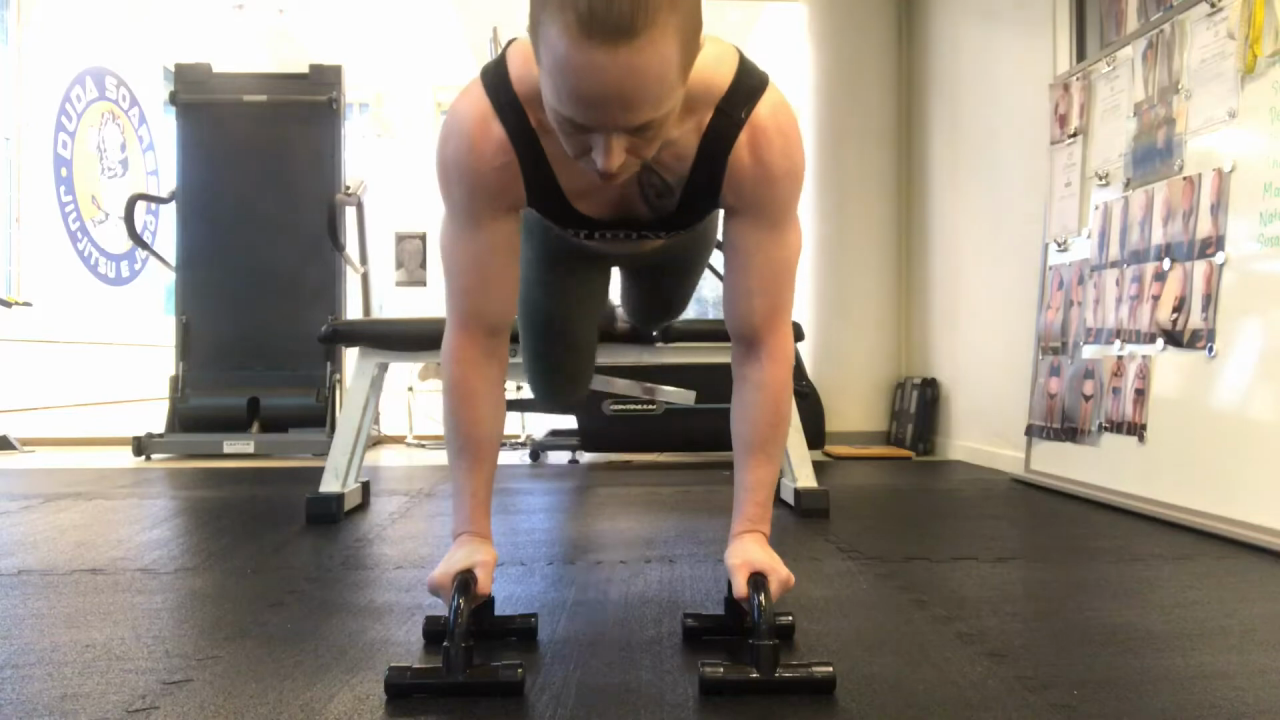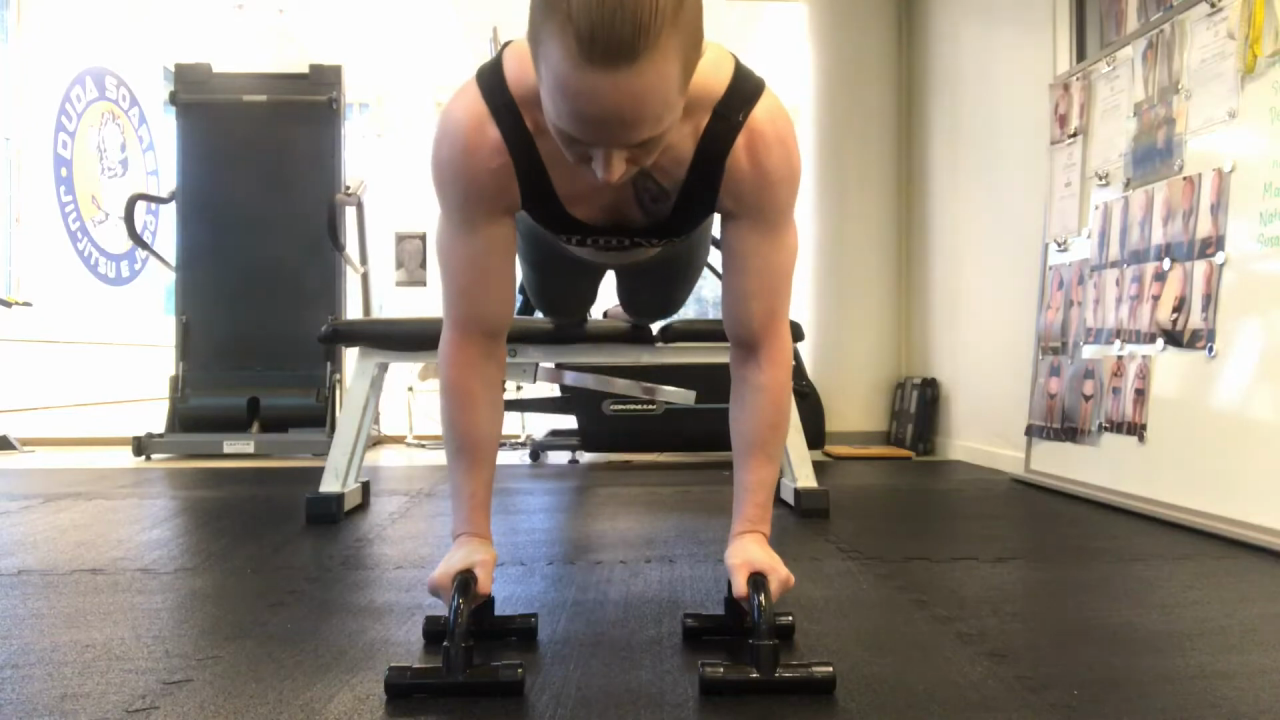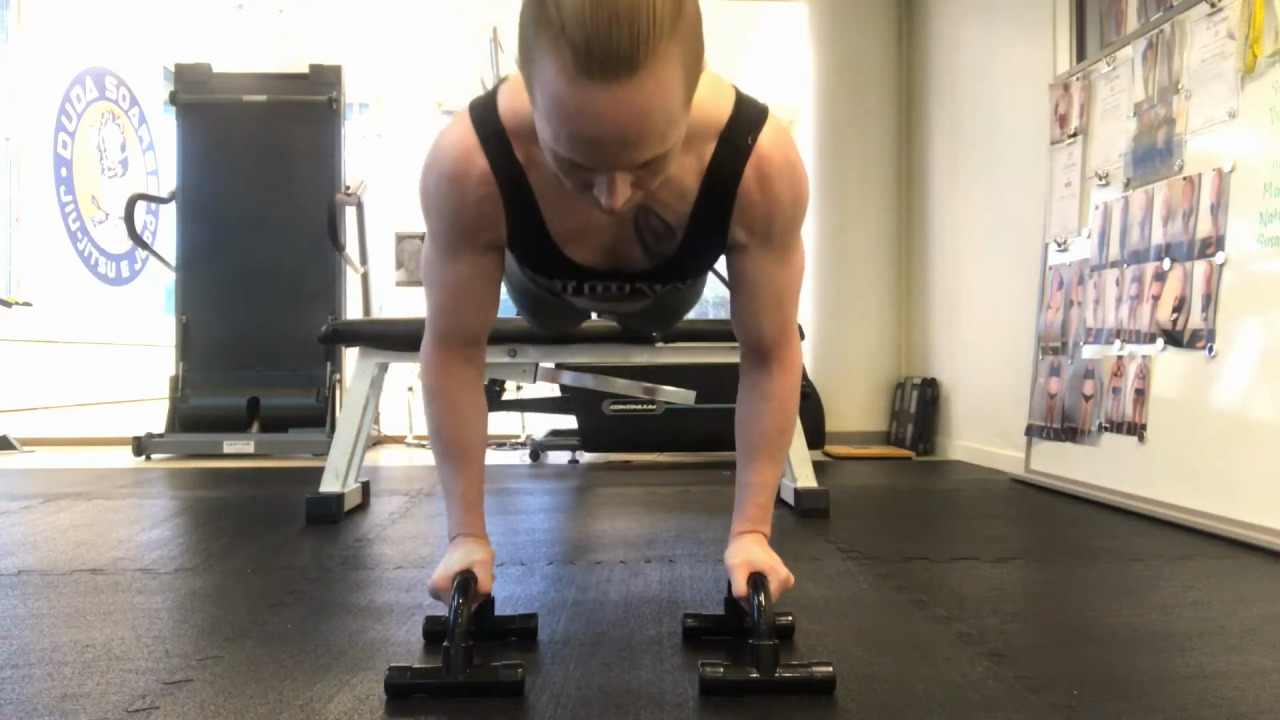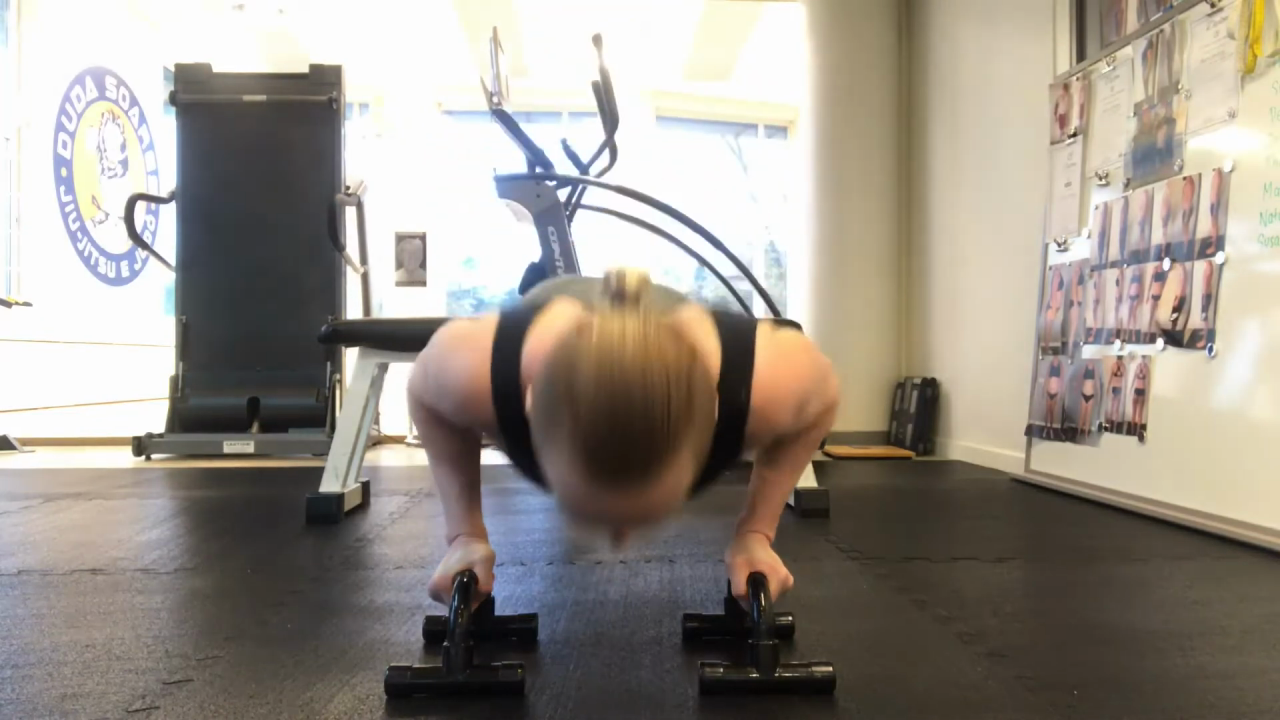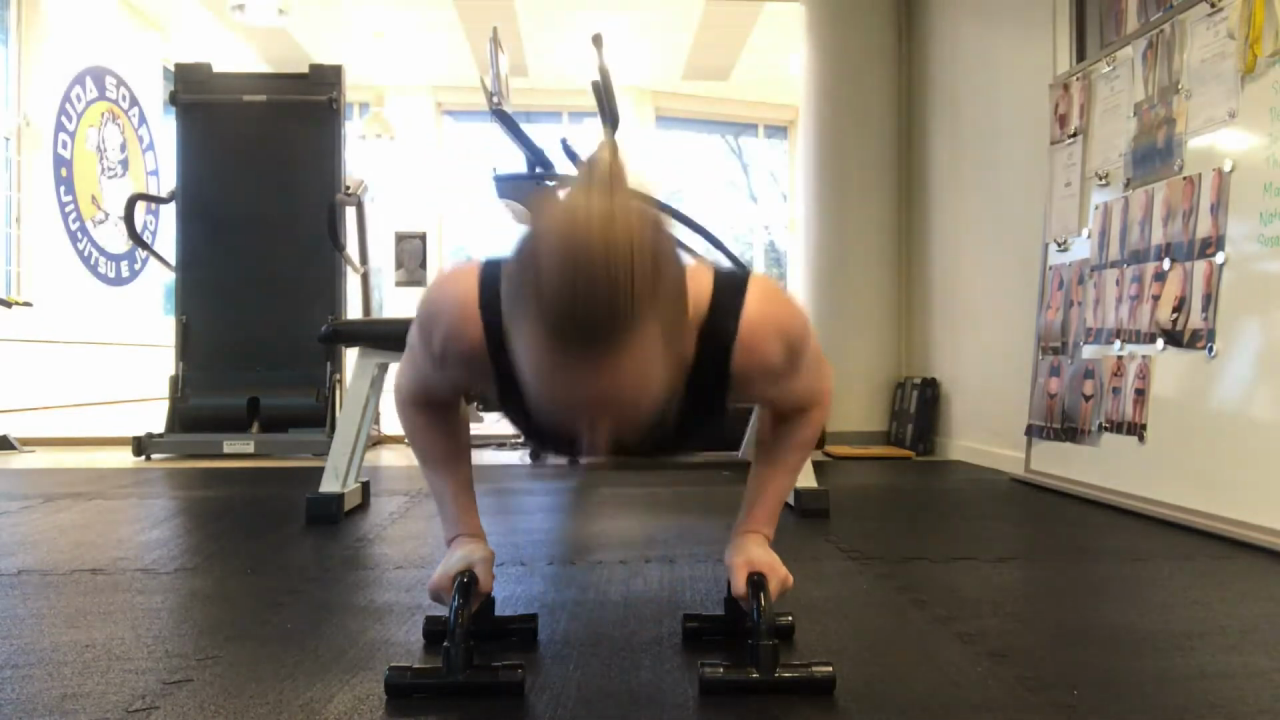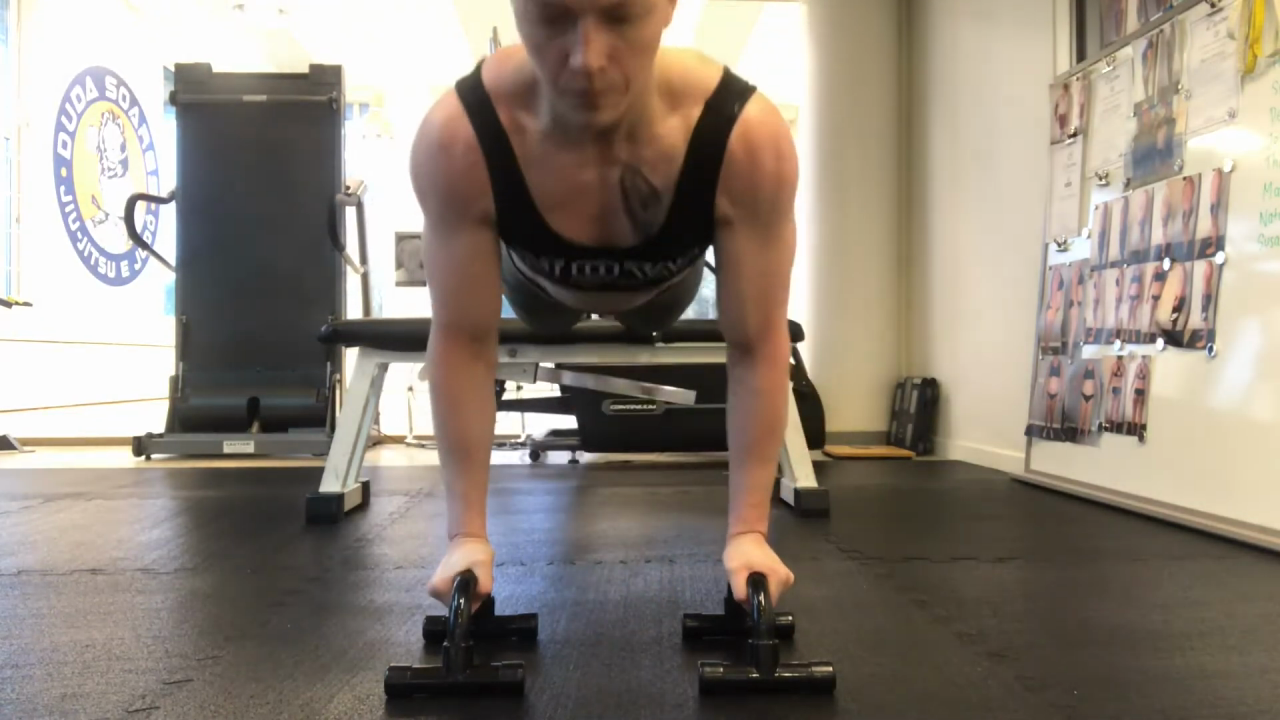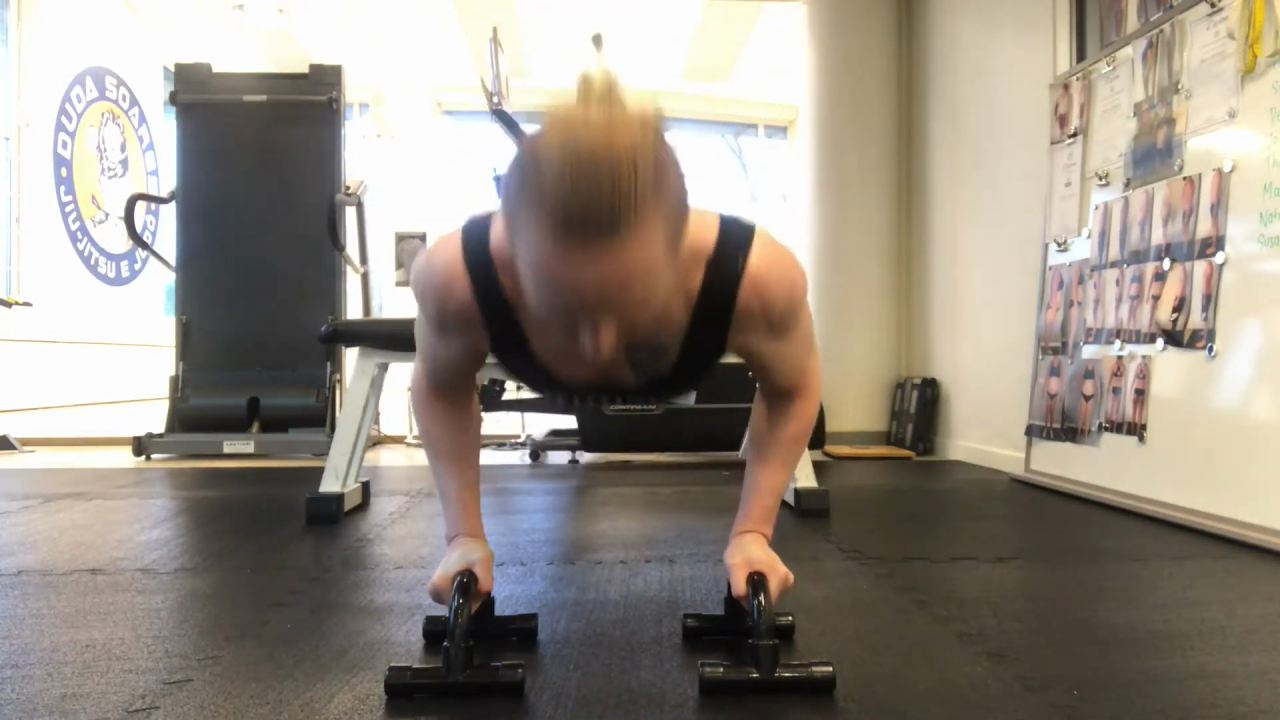
dt=0.5s
person 1, frame 1
left shoulder: (758, 128)
right shoulder: (483, 127)
left elbow: (760, 340)
right elbow: (477, 337)
left wrist: (751, 529)
right wrist: (471, 531)
left hip: (676, 233)
right hip: (560, 234)
left knee: (656, 317)
right knee: (556, 386)
right ankle: (596, 317)
person 1, frame 2
left shoulder: (754, 135)
right shoulder: (477, 130)
left elbow: (758, 345)
right elbow: (475, 339)
left wrist: (751, 530)
right wrist: (471, 532)
left hip: (672, 238)
right hip: (553, 236)
left knee: (652, 312)
right knee: (559, 311)
person 1, frame 3
left shoulder: (762, 164)
right shoulder: (465, 163)
left elbow: (769, 357)
right elbow: (453, 352)
left wrist: (750, 530)
right wrist: (467, 535)
right hip: (544, 285)
right knee: (551, 326)
person 1, frame 4
left shoulder: (765, 383)
right shoulder: (475, 371)
left elbow: (821, 400)
left wrist: (755, 533)
right wrist: (464, 534)
right ankle: (541, 312)
person 1, frame 5
left shoulder: (753, 327)
right shoulder: (463, 315)
left elbow: (807, 401)
right elbow: (419, 394)
left wrist: (753, 532)
right wrist: (462, 534)
person 1, frame 6
left shoulder: (746, 137)
right shoulder: (457, 138)
left elbow: (757, 347)
right elbow: (463, 344)
left wrist: (748, 530)
right wrist: (468, 534)
left hip: (659, 284)
right hip: (542, 280)
left knee: (653, 323)
right knee: (539, 322)
person 1, frame 7
left shoulder: (753, 276)
right shoulder: (459, 274)
left elbow: (793, 387)
right elbow: (441, 387)
left wrist: (752, 531)
right wrist: (464, 536)
